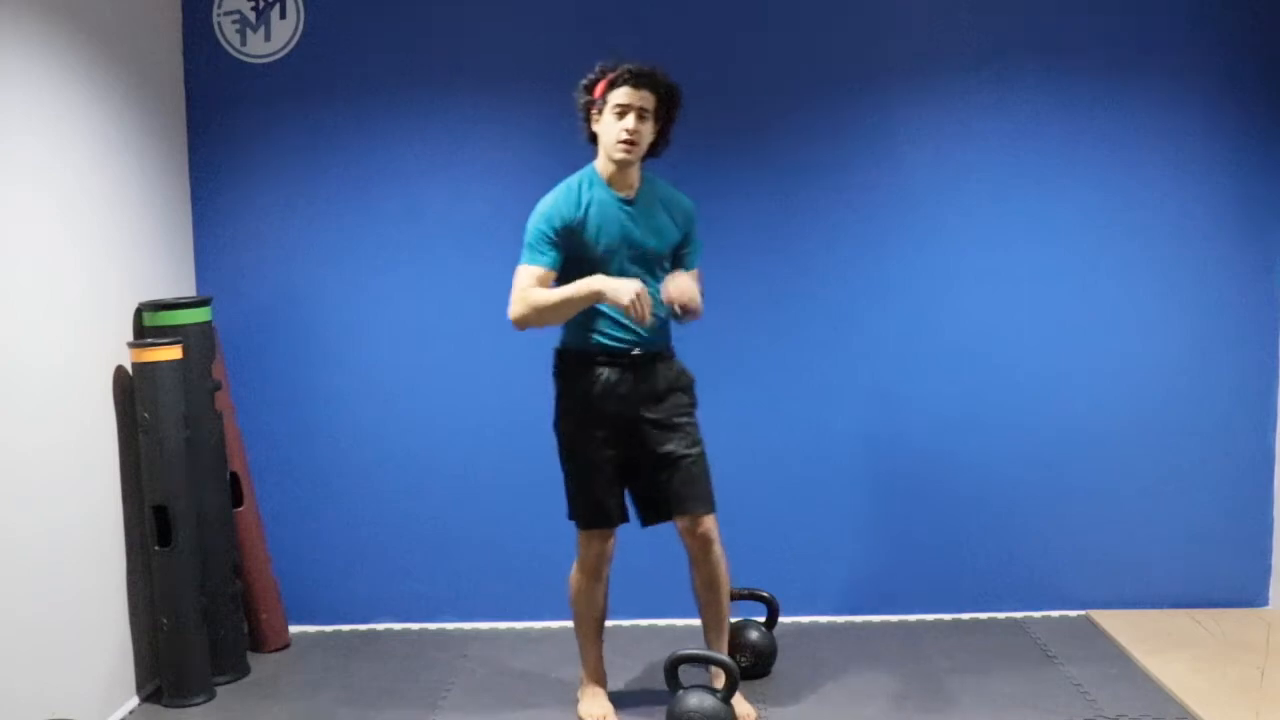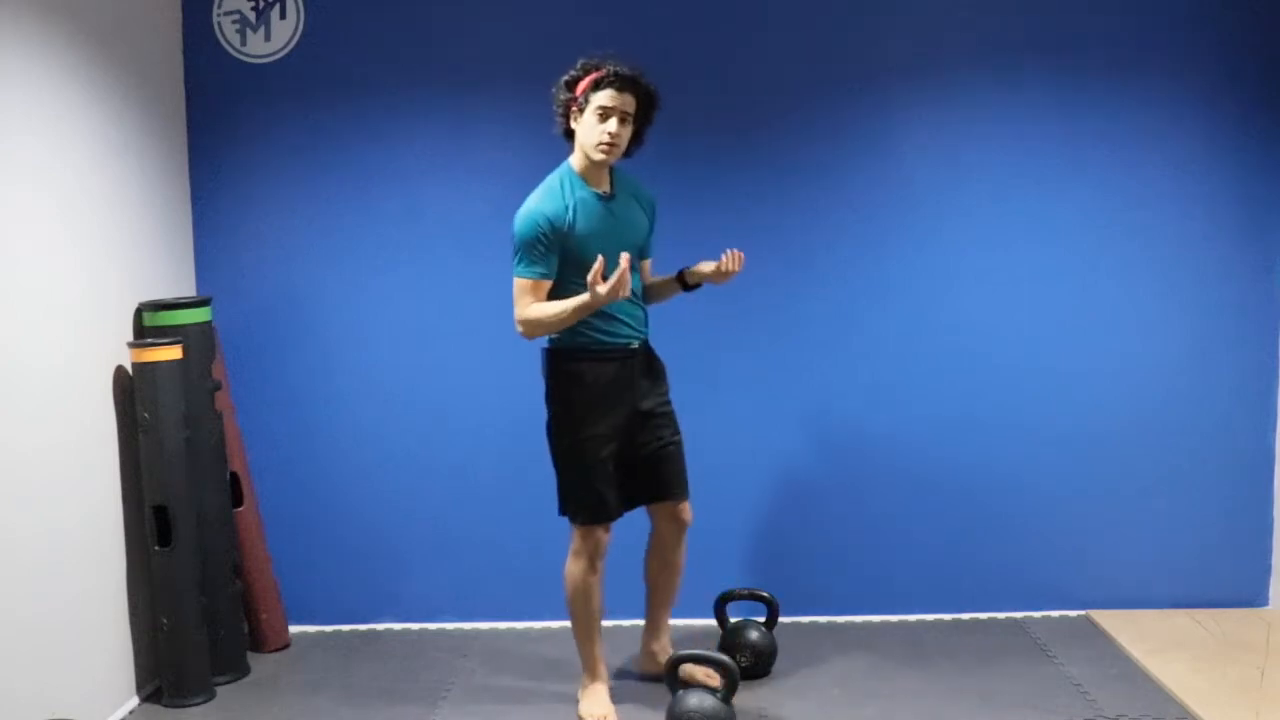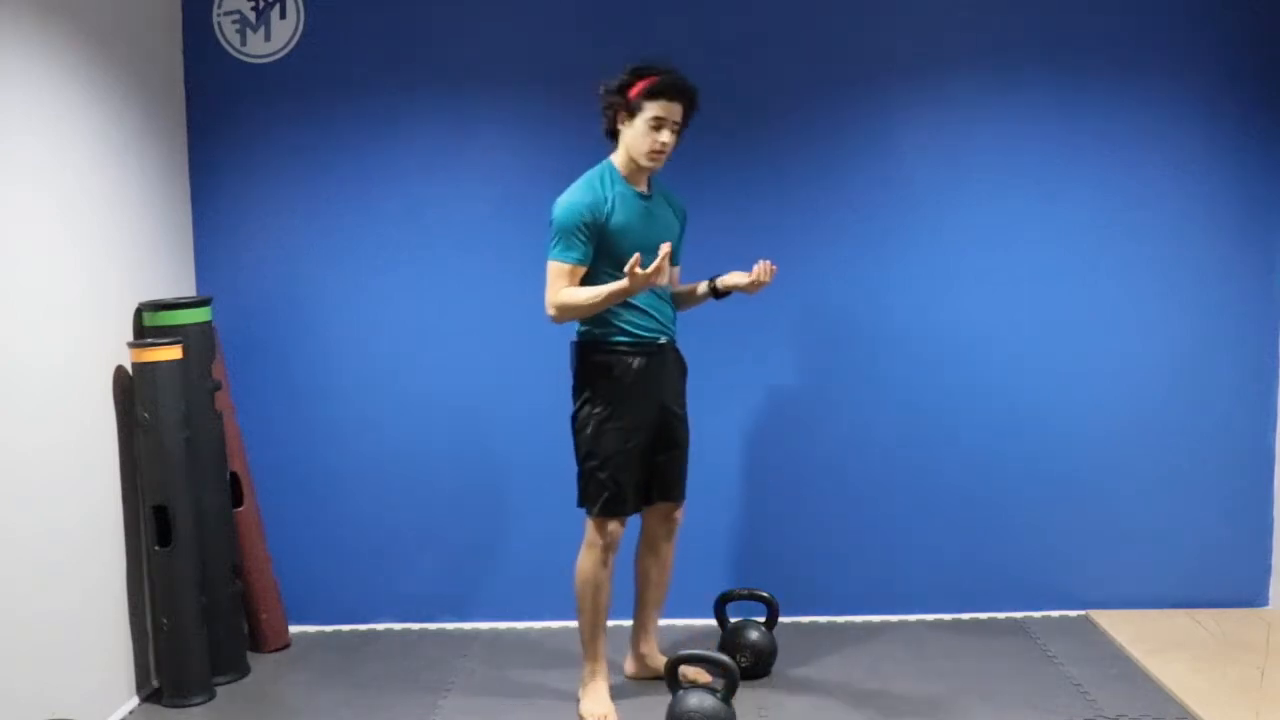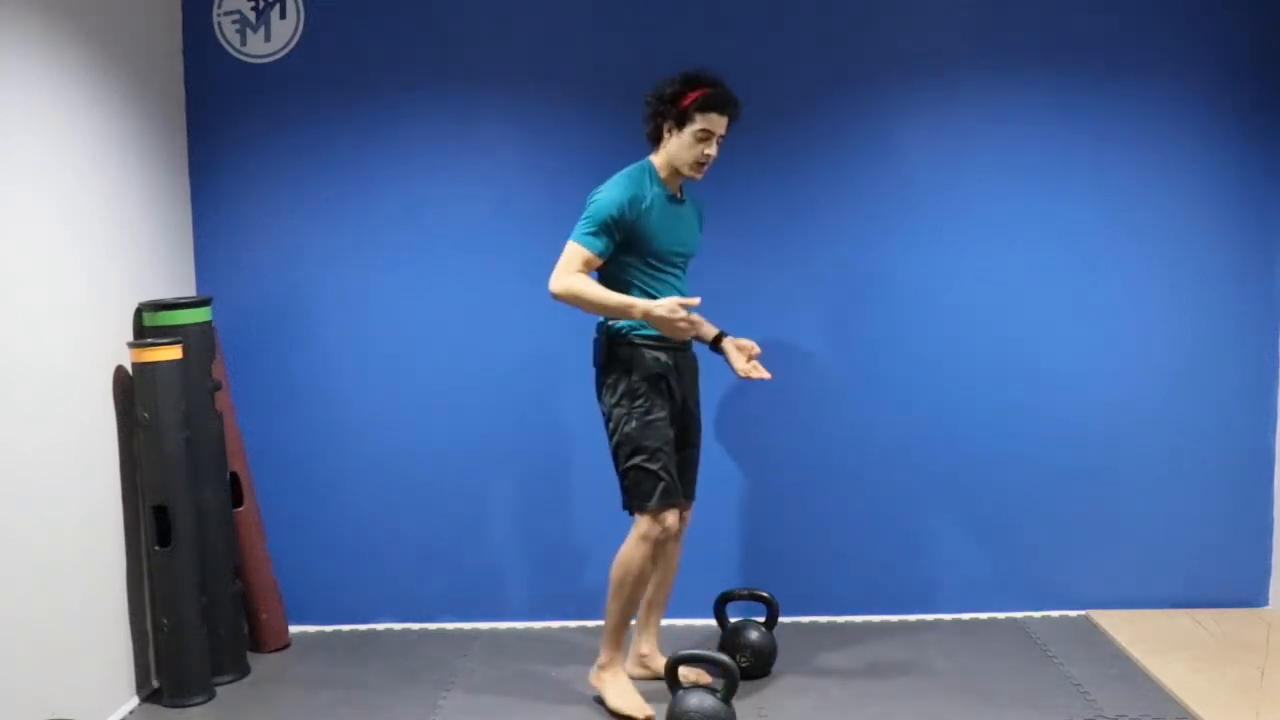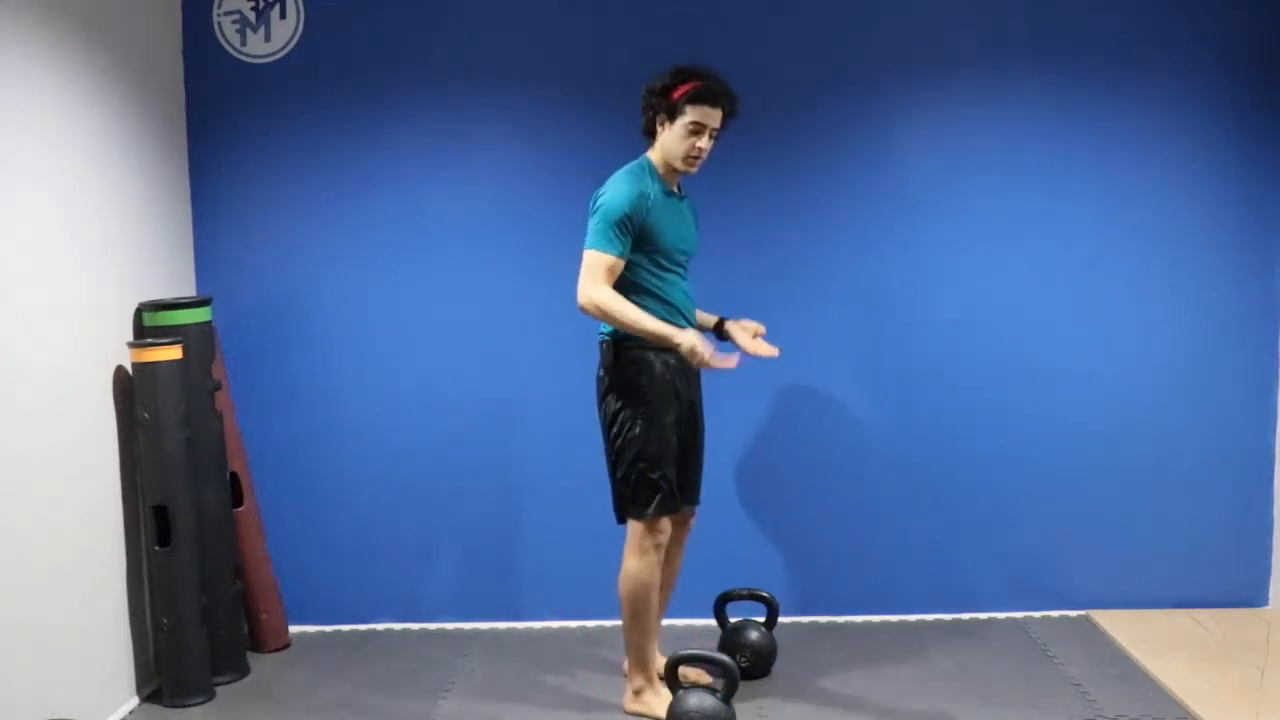
dt=0.5s
person 1, frame 1
left shoulder: (677, 209)
right shoulder: (560, 207)
right elbow: (521, 311)
left wrist: (687, 299)
right wrist: (595, 287)
left hip: (662, 378)
right hip: (592, 382)
left knee: (701, 530)
right knee: (595, 544)
person 1, frame 2
left shoulder: (640, 198)
right shoulder: (543, 211)
right elbow: (526, 320)
left wrist: (695, 276)
right wrist: (593, 299)
left hip: (643, 371)
right hip: (582, 379)
left knee: (675, 516)
right knee: (592, 538)
left ankle: (656, 647)
person 1, frame 3
left shoulder: (669, 204)
right shoulder: (582, 201)
right elbow: (557, 303)
left wrist: (721, 284)
right wrist: (627, 285)
left hip: (664, 367)
right hip: (608, 372)
left knee: (665, 516)
right knee: (606, 528)
left ankle: (644, 651)
person 1, frame 4
left shoulder: (690, 208)
right shoulder: (620, 196)
right elbow: (563, 282)
left wrist: (718, 340)
right wrist: (647, 311)
left hip: (676, 364)
right hip: (632, 365)
left knee: (677, 516)
right knee: (656, 518)
left ankle: (646, 650)
right ankle: (607, 663)
person 1, frame 5
left shoulder: (681, 200)
right shoulder: (624, 194)
right elbow: (593, 294)
left wrist: (720, 325)
right wrist: (677, 338)
left hip: (676, 372)
right hip: (637, 371)
left knee: (679, 520)
right knee: (649, 528)
left ankle: (648, 654)
